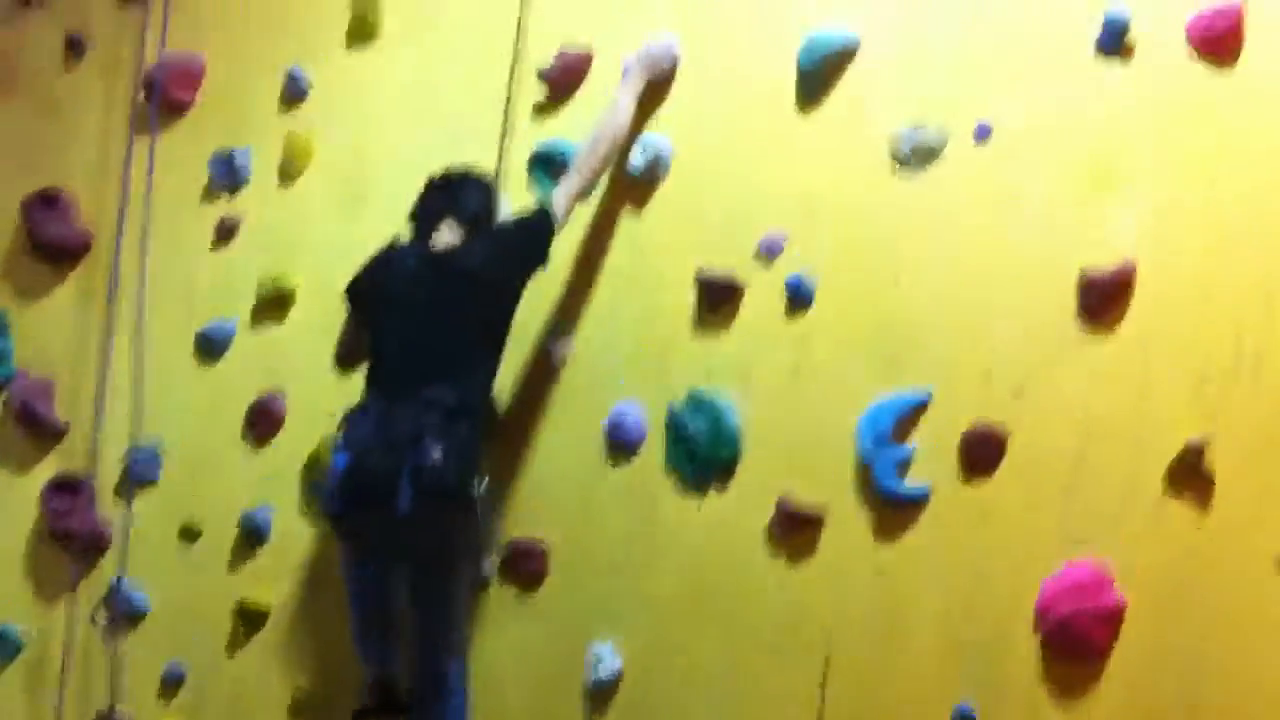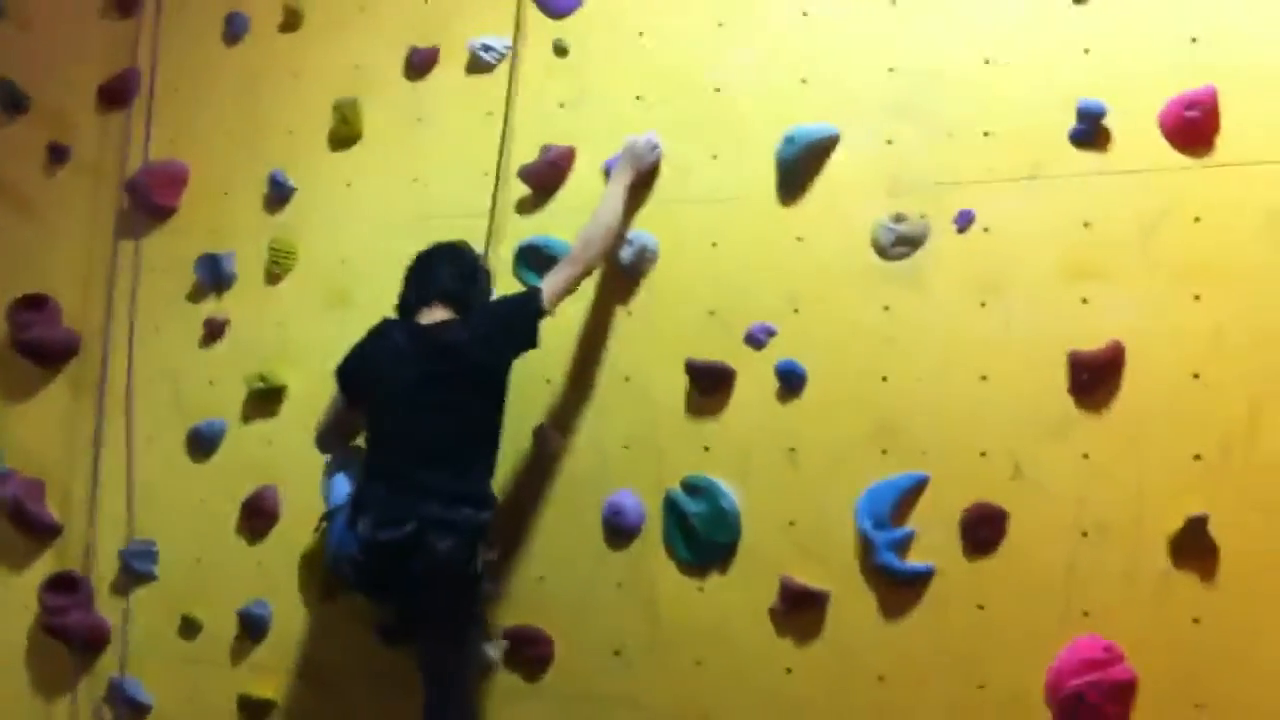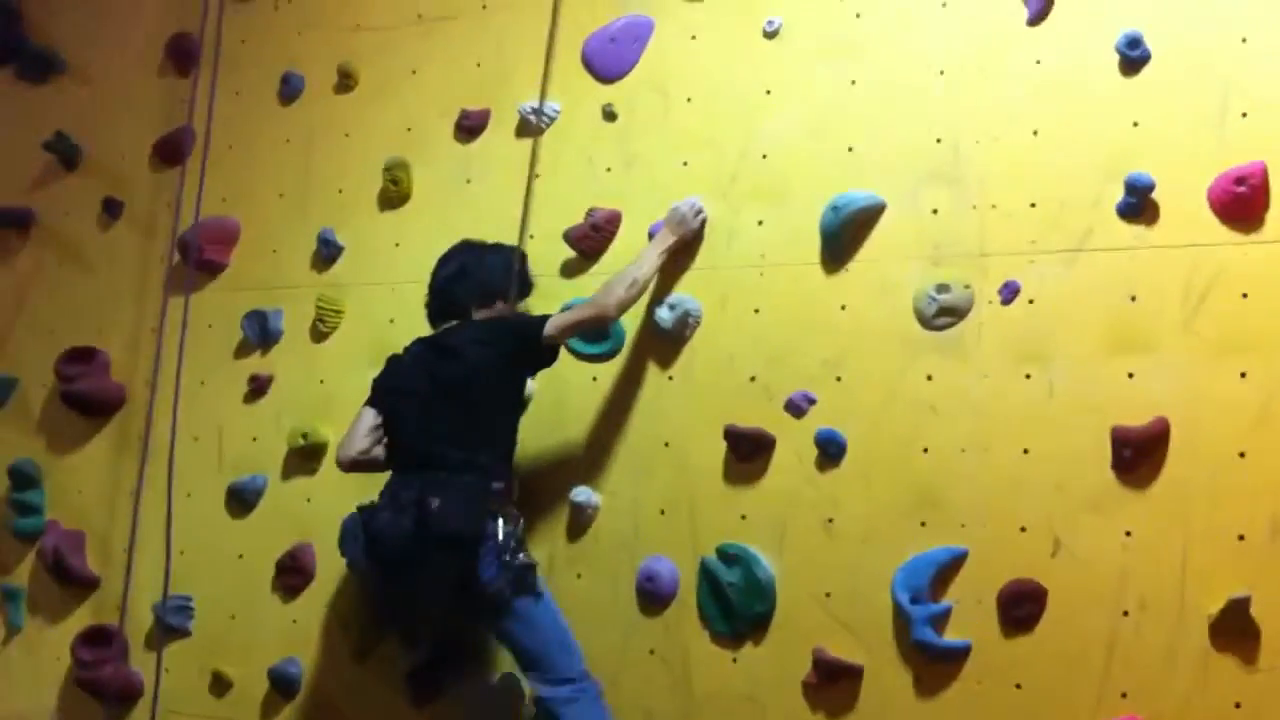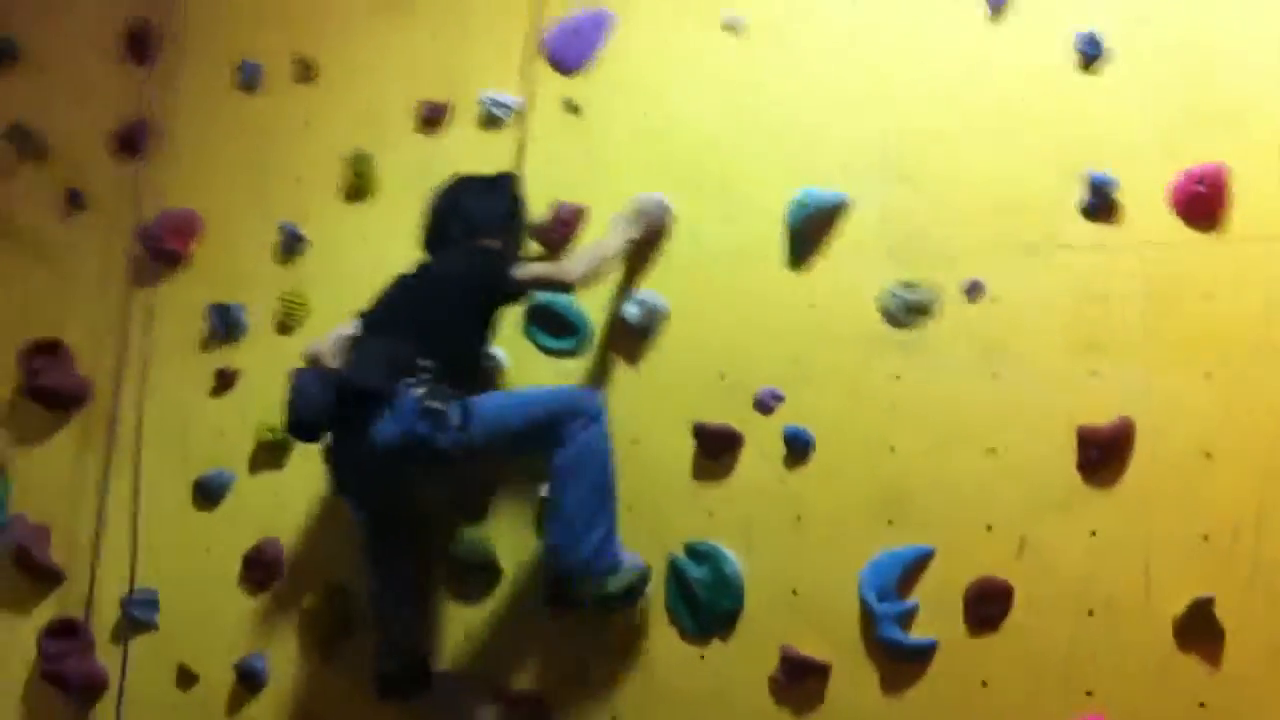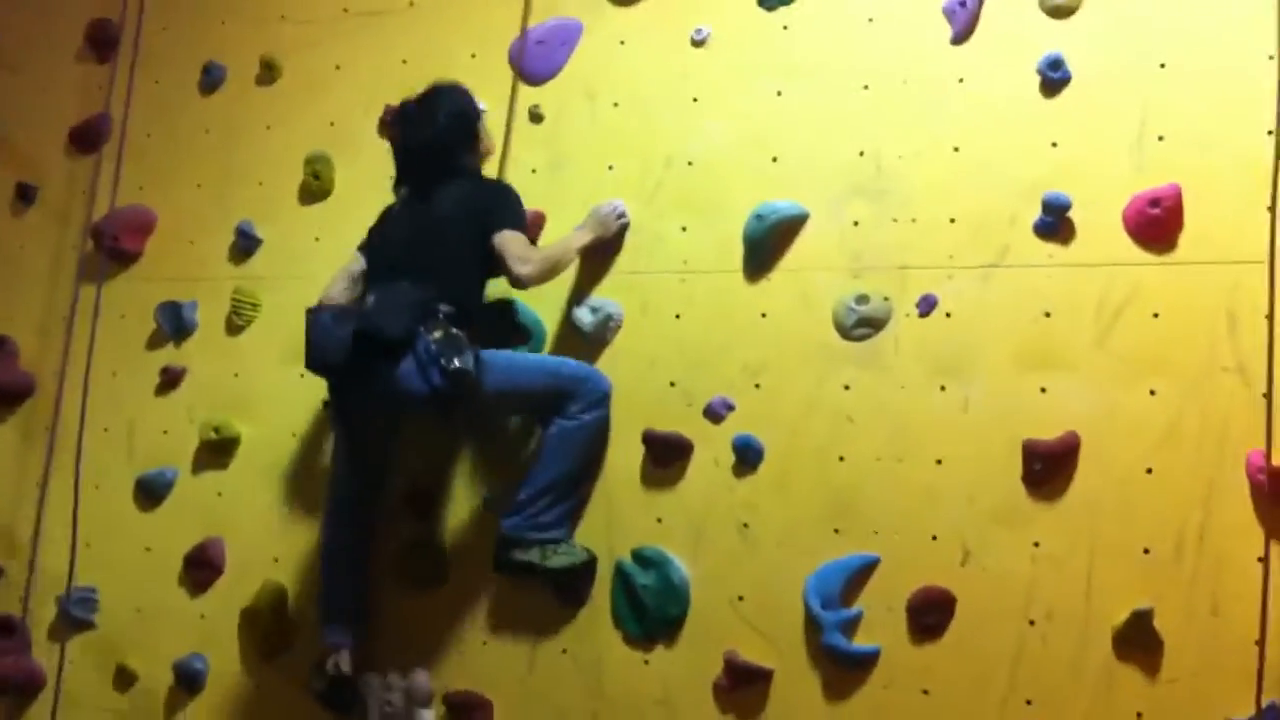
dt=0.7s
person 1, frame 1
left shoulder: (387, 267)
right shoulder: (502, 253)
left elbow: (347, 356)
right elbow: (588, 168)
right wrist: (634, 79)
left hip: (365, 467)
right hip: (440, 481)
left knee: (369, 555)
right knee: (439, 659)
person 1, frame 2
left shoulder: (377, 346)
right shoulder: (491, 332)
left elbow: (328, 442)
right elbow: (579, 262)
right wrist: (624, 176)
left hip: (363, 551)
right hip: (448, 558)
left knee: (342, 477)
left ankle: (399, 607)
person 1, frame 3
left shoulder: (402, 364)
right shoulder: (503, 341)
left elbow: (351, 455)
right elbow: (604, 307)
right wrist: (666, 239)
left hip: (399, 541)
right hip: (476, 543)
left knee: (357, 532)
left ankle: (431, 651)
person 1, frame 4
left shoulder: (406, 288)
right shoulder: (478, 269)
left elbow: (321, 352)
right elbow: (569, 273)
right wrist: (629, 229)
left hip: (355, 439)
right hip: (412, 418)
left knee: (387, 537)
right knee: (581, 409)
left ankle: (400, 661)
right ankle: (587, 568)
person 1, frame 5
left shoulder: (399, 211)
right shoulder: (487, 196)
left elbow: (338, 294)
right elbow: (523, 267)
right wrist: (585, 235)
left hip: (358, 363)
right hip: (420, 357)
left knee: (350, 509)
right knee: (588, 391)
left ankle: (337, 657)
right ankle: (530, 535)
